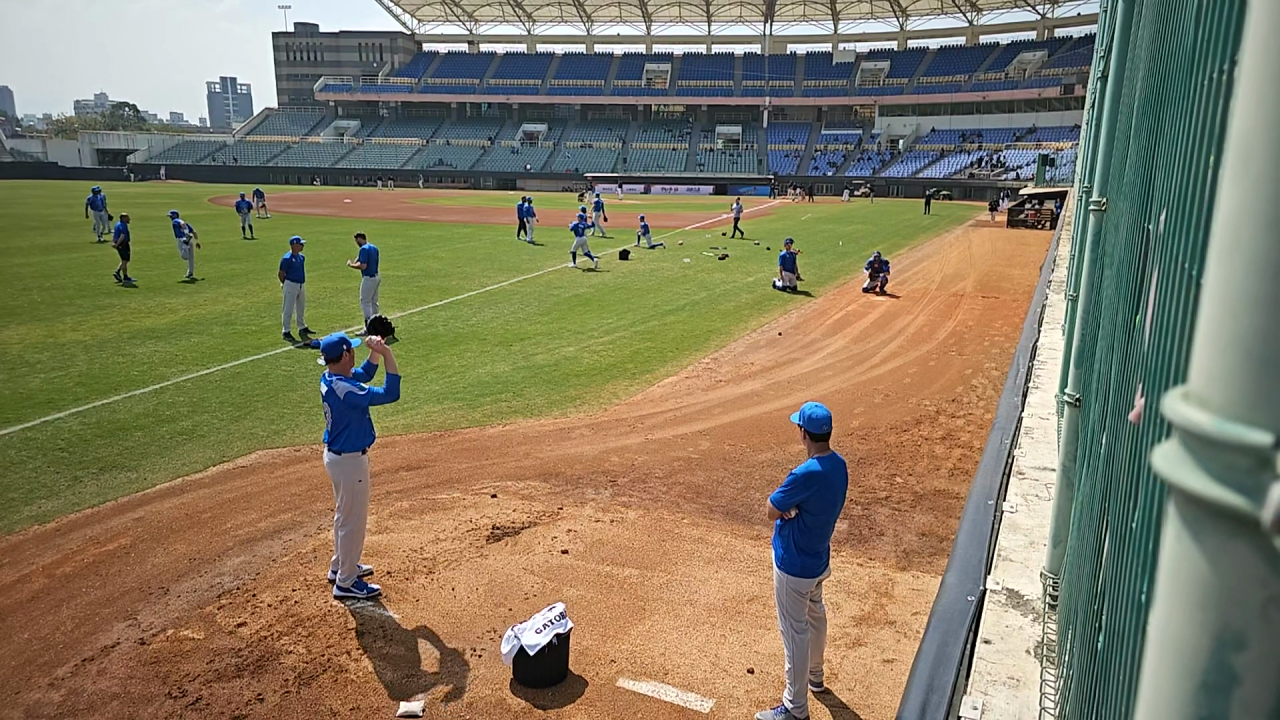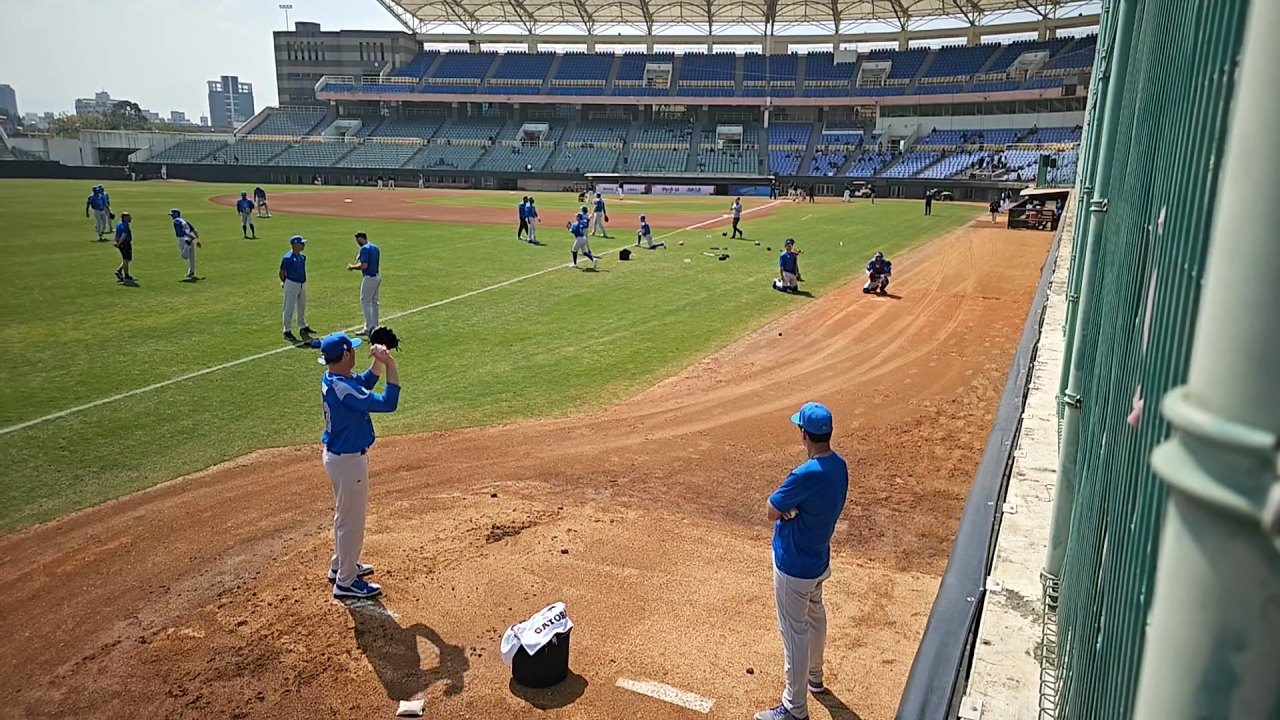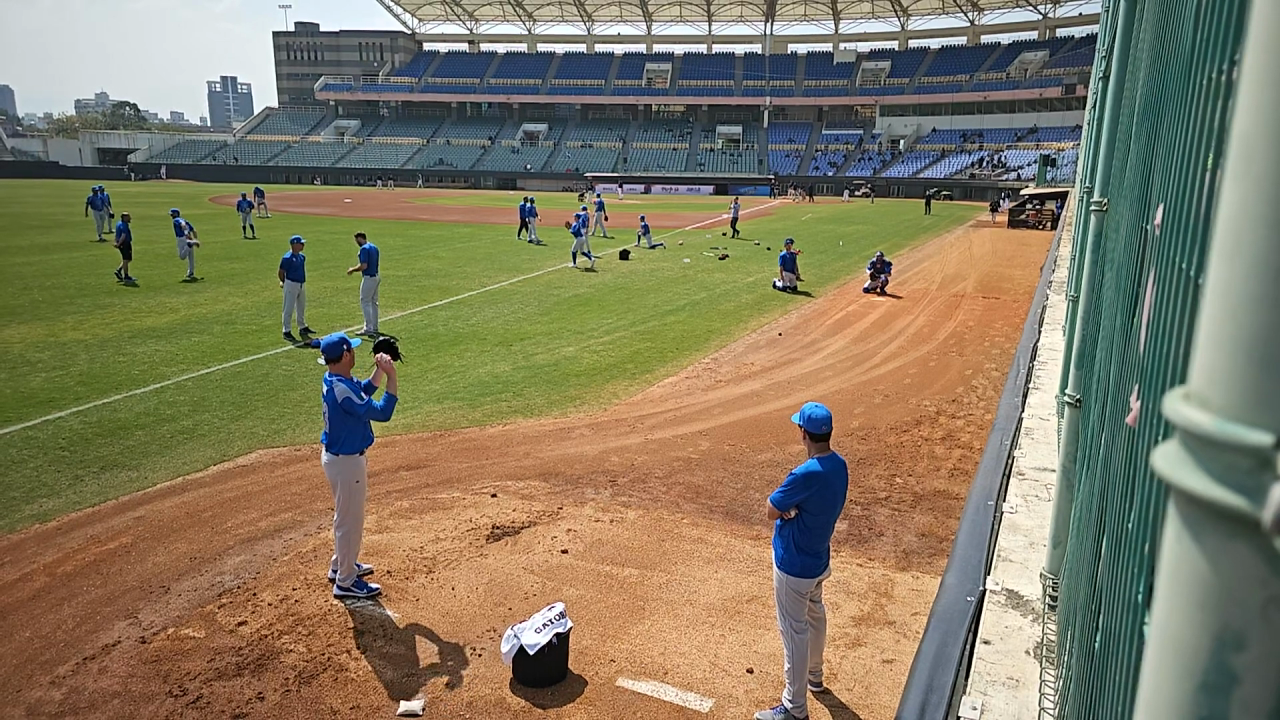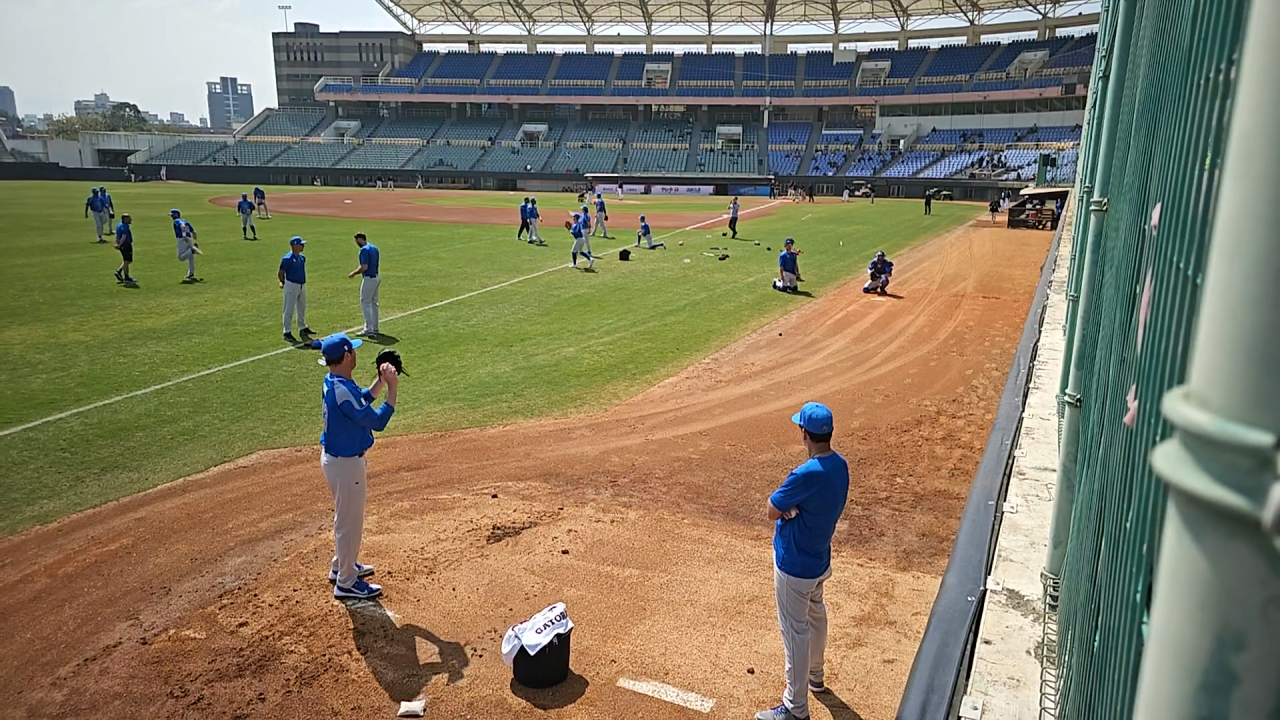
dt=0.4s
person 1, frame 1
left shoulder: (806, 474)
right shoulder: (839, 465)
left elbow: (772, 511)
right wrist: (792, 506)
left hip: (794, 565)
right hip: (818, 559)
left knee: (795, 632)
right knee: (815, 616)
right ankle: (815, 676)
person 1, frame 2
left shoulder: (806, 474)
right shoulder: (839, 465)
left elbow: (772, 511)
left wrist: (785, 505)
right wrist: (792, 506)
left hip: (794, 565)
right hip: (818, 559)
left knee: (795, 632)
right knee: (815, 617)
right ankle: (814, 676)
person 1, frame 3
left shoulder: (806, 474)
right shoulder: (839, 465)
left elbow: (772, 510)
left wrist: (785, 504)
right wrist: (792, 506)
left hip: (794, 565)
right hip: (818, 559)
left knee: (794, 632)
right knee: (815, 616)
right ankle: (814, 676)
person 1, frame 4
left shoulder: (807, 474)
right shoulder: (840, 465)
left elbow: (772, 511)
left wrist: (786, 504)
right wrist: (793, 506)
left hip: (795, 565)
right hip: (819, 559)
left knee: (795, 632)
right knee: (816, 616)
right ankle: (815, 675)
person 2, frame 1
left shoulder: (330, 378)
right shoulder: (343, 389)
left elbow: (364, 374)
right elbow: (391, 394)
left wrist: (375, 352)
right wrist: (387, 354)
left hip: (337, 454)
right hip: (349, 460)
left knee: (345, 515)
right knee: (353, 520)
left ankle: (341, 566)
right ankle: (346, 582)
person 2, frame 2
left shoulder: (333, 379)
right shoulder: (342, 389)
left elbow: (365, 383)
right elbow: (388, 403)
left wrist: (379, 361)
right wrist: (390, 365)
left hip: (338, 454)
right hip: (348, 461)
left knee: (346, 515)
right knee: (352, 520)
left ankle: (341, 565)
right ankle: (346, 581)
person 2, frame 3
left shoulder: (334, 379)
right shoulder: (341, 390)
left elbow: (364, 391)
right elbow: (383, 413)
left wrist: (380, 370)
right wrist: (392, 376)
left hip: (337, 455)
right hip: (346, 461)
left knee: (346, 515)
right knee: (350, 520)
left ankle: (341, 565)
right ankle: (346, 582)
person 2, frame 4
left shoulder: (334, 382)
right shoulder: (342, 391)
left elbow: (362, 400)
right elbow: (378, 422)
left wrist: (381, 380)
right wrist: (393, 388)
left hip: (337, 456)
right hip: (346, 463)
left knee: (347, 517)
right knee: (350, 521)
left ankle: (342, 566)
right ankle: (346, 582)
